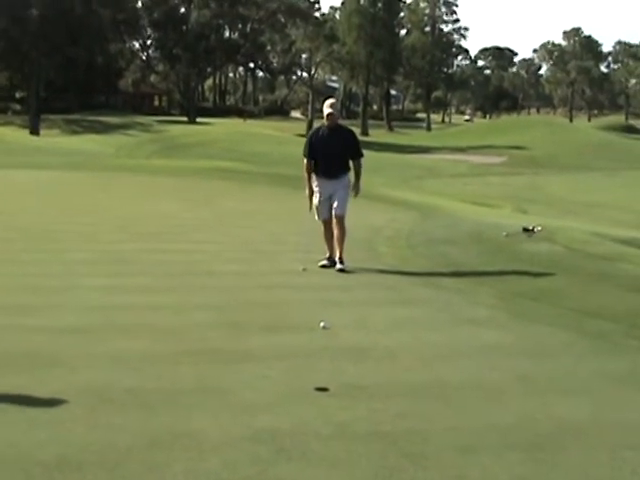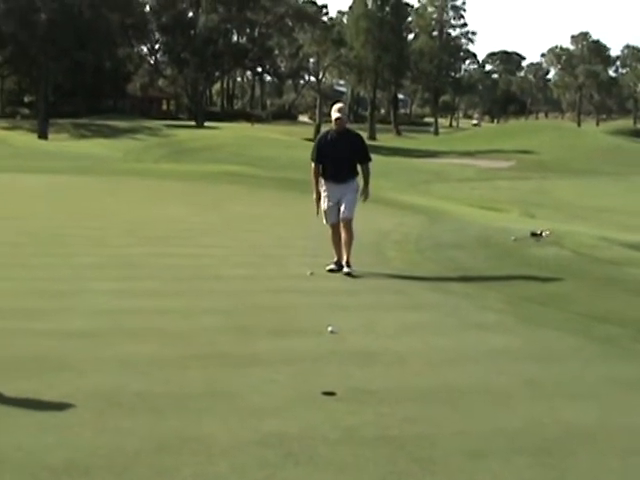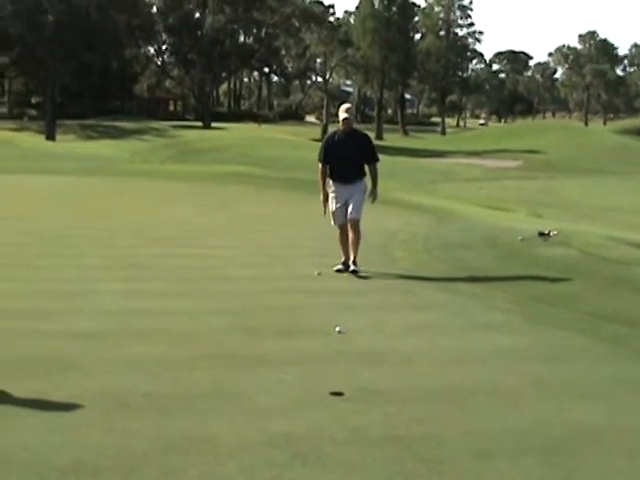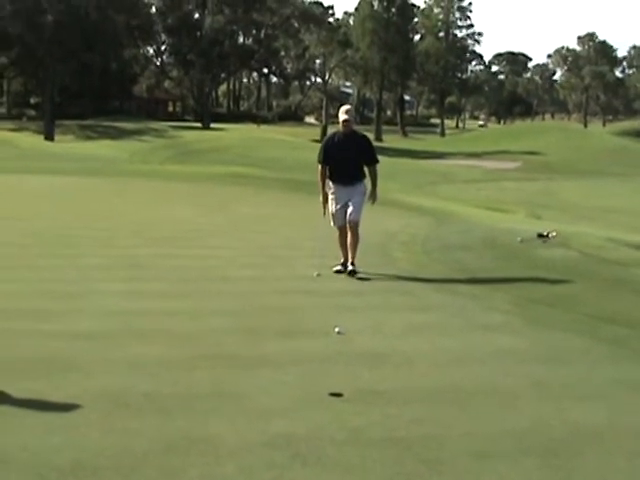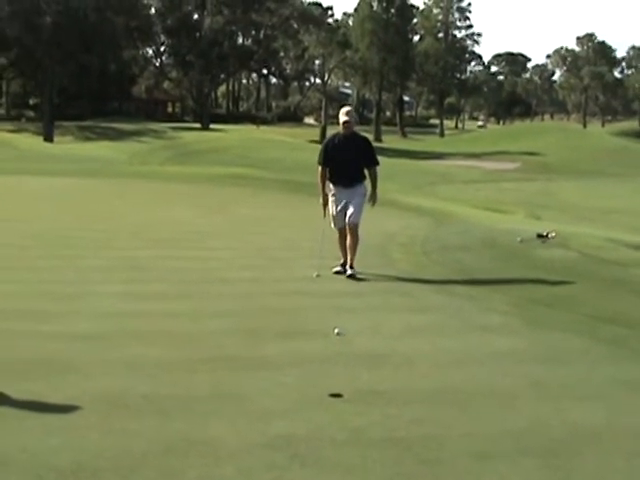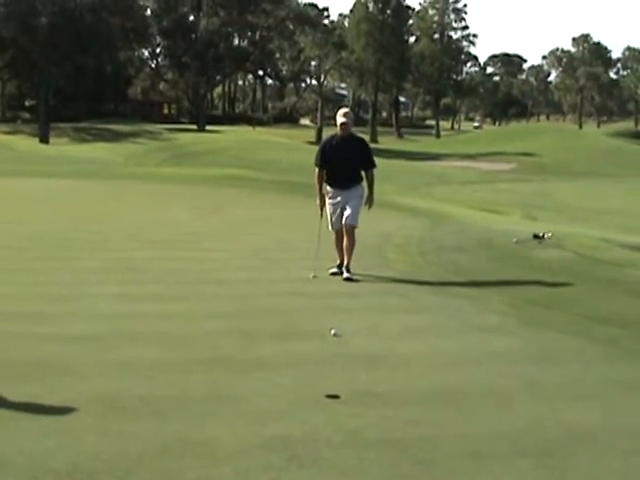
dt=0.1s
person 1, frame 1
left shoulder: (348, 134)
right shoulder: (315, 134)
left elbow: (356, 160)
right elbow: (308, 161)
left wrist: (357, 181)
right wrist: (308, 184)
left hip: (341, 182)
right hip: (321, 182)
left knee: (339, 218)
right knee: (326, 221)
left ankle: (340, 258)
right ankle: (330, 256)
person 1, frame 2
left shoulder: (356, 138)
right shoulder: (323, 139)
left elbow: (364, 164)
right elbow: (315, 165)
left wrist: (366, 185)
right wrist: (316, 189)
left hip: (349, 185)
right hip: (329, 186)
left knee: (346, 222)
right knee: (334, 225)
left ankle: (347, 262)
right ankle: (338, 260)
person 1, frame 3
left shoulder: (363, 139)
right shoulder: (330, 139)
left elbow: (372, 164)
right elbow: (323, 166)
left wrist: (374, 186)
right wrist: (323, 190)
left hip: (357, 186)
right hip: (336, 187)
left knee: (354, 222)
right knee: (341, 226)
left ankle: (354, 261)
right ankle: (345, 260)
person 1, frame 4
left shoulder: (363, 141)
right shoulder: (330, 141)
left elbow: (372, 166)
right elbow: (322, 167)
left wrist: (374, 188)
right wrist: (322, 191)
left hip: (357, 188)
right hip: (336, 188)
left knee: (352, 224)
right knee: (341, 227)
left ankle: (352, 263)
right ankle: (344, 261)
person 1, frame 5
left shoulder: (363, 142)
right shoulder: (330, 142)
left elbow: (372, 168)
right elbow: (322, 169)
left wrist: (374, 190)
right wrist: (323, 193)
left hip: (357, 189)
right hip: (336, 190)
left knee: (352, 226)
right knee: (341, 229)
left ankle: (350, 265)
right ankle: (344, 261)
person 1, frame 6
left shoulder: (361, 144)
right shoulder: (327, 144)
left elbow: (369, 170)
right elbow: (319, 170)
left wrist: (371, 193)
right wrist: (320, 194)
left hip: (354, 191)
right hip: (333, 192)
left knee: (348, 229)
right knee: (337, 231)
left ankle: (347, 267)
right ankle: (340, 262)
